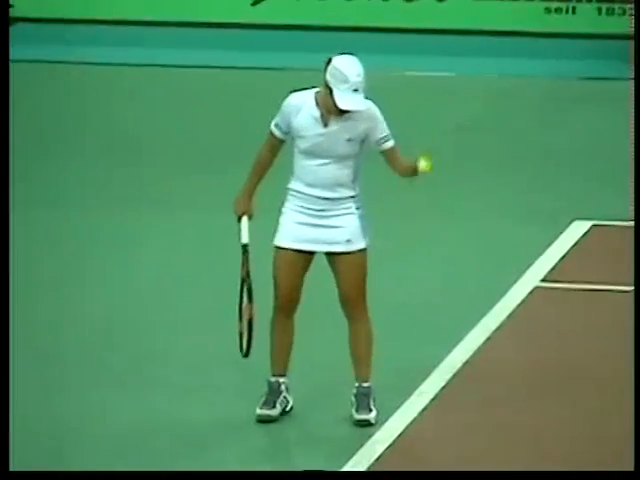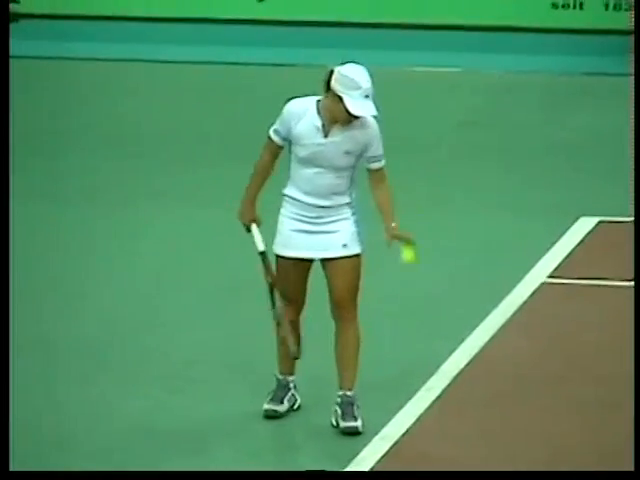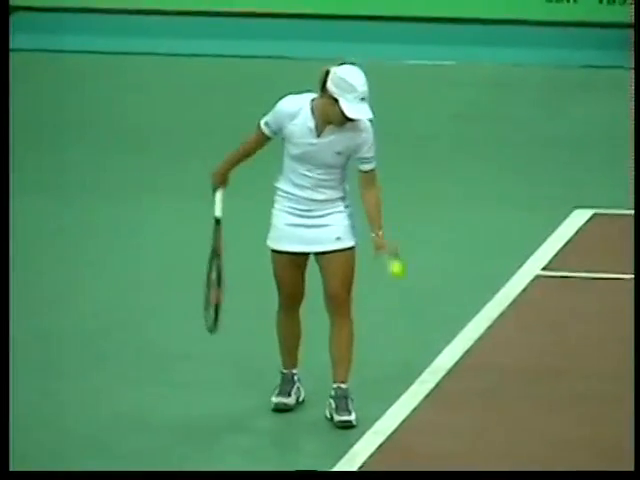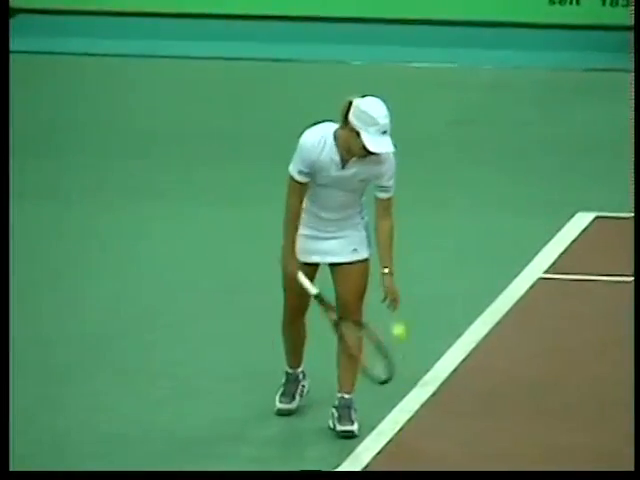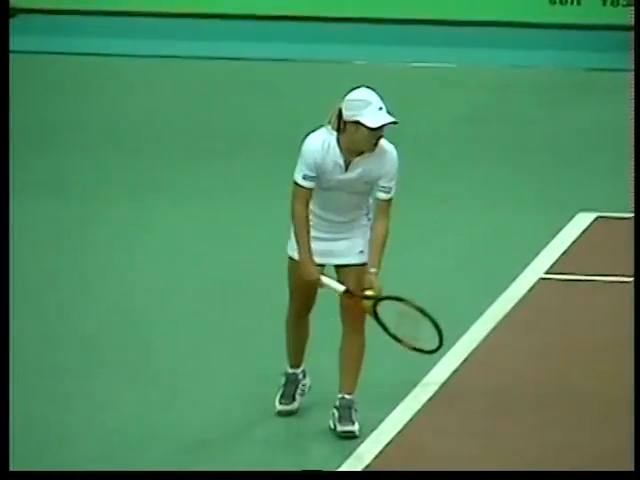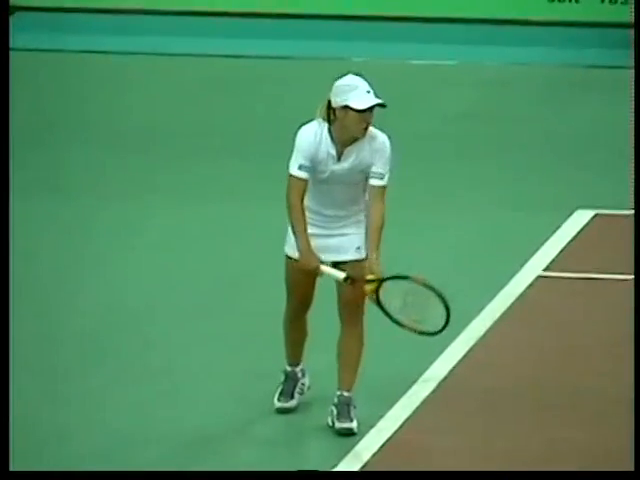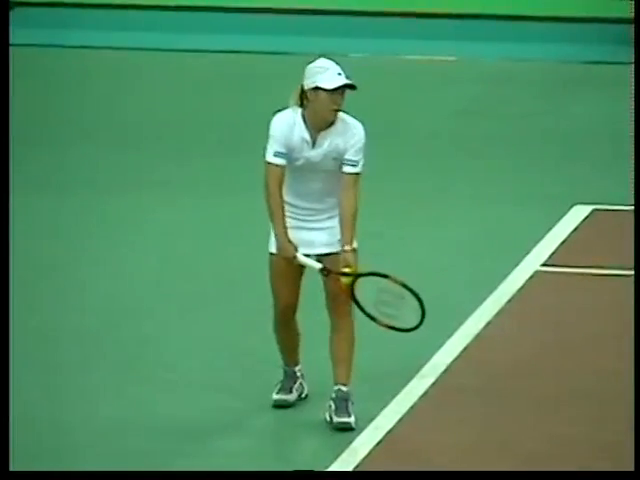
dt=0.7s
person 1, frame 1
left shoulder: (367, 114)
right shoulder: (294, 104)
left elbow: (397, 160)
right elbow: (270, 148)
left wrist: (413, 169)
right wrist: (247, 195)
left hip: (343, 217)
right hip: (298, 214)
left knee: (355, 306)
right knee: (284, 305)
left ankle: (363, 389)
right ankle: (277, 387)
person 1, frame 2
left shoulder: (367, 128)
right shoulder: (295, 111)
left elbow: (378, 182)
right elbow: (269, 154)
left wrist: (391, 226)
right wrist: (249, 201)
left hip: (339, 224)
right hip: (294, 220)
left knee: (345, 311)
right knee: (290, 307)
left ankle: (346, 398)
right ankle: (285, 384)
person 1, frame 3
left shoulder: (360, 129)
right shoulder: (289, 109)
left elbow: (369, 184)
right elbow: (257, 141)
left wrist: (378, 231)
right wrist: (224, 170)
left hip: (333, 221)
right hip: (288, 218)
left knee: (339, 305)
right knee: (289, 302)
left ankle: (340, 391)
right ankle: (289, 378)
person 1, frame 4
left shoulder: (383, 159)
right shoulder: (313, 141)
left elbow: (384, 216)
right elbow: (295, 198)
left wrist: (388, 271)
right wrist: (288, 250)
left hip: (350, 236)
right hip: (307, 232)
left knee: (351, 316)
right knee: (294, 311)
left ankle: (344, 402)
right ankle: (294, 376)
person 1, frame 5
left shoulder: (387, 157)
right shoulder: (316, 145)
left elbow: (381, 217)
right elbow: (299, 204)
left wrist: (373, 268)
right wrist: (305, 258)
left hip: (356, 239)
right hip: (312, 234)
left knee: (355, 319)
right knee: (299, 310)
left ankle: (345, 402)
right ankle: (295, 376)
person 1, frame 6
left shoulder: (379, 145)
right shoulder: (309, 136)
left elbow: (376, 203)
right elbow: (295, 196)
left wrist: (373, 255)
right wrist: (304, 248)
left hip: (353, 234)
right hip: (308, 231)
left knee: (352, 314)
right knee: (296, 309)
left ankle: (344, 399)
right ankle: (294, 374)
person 1, frame 7
left shoulder: (353, 132)
right shoulder: (283, 123)
left elbow: (349, 193)
right elbow: (274, 185)
left wrist: (346, 246)
right wrist: (281, 236)
left hip: (333, 228)
right hip: (291, 228)
left knee: (341, 310)
right knee: (283, 309)
left ankle: (341, 393)
right ankle: (292, 374)
